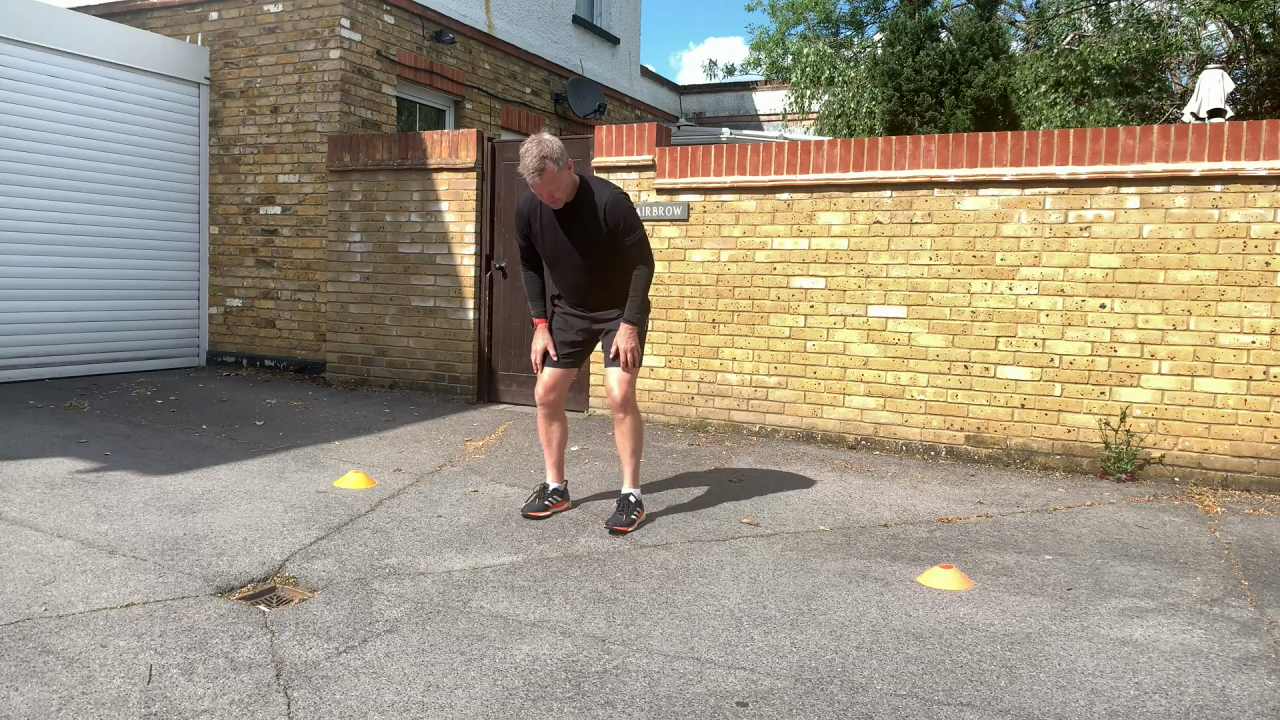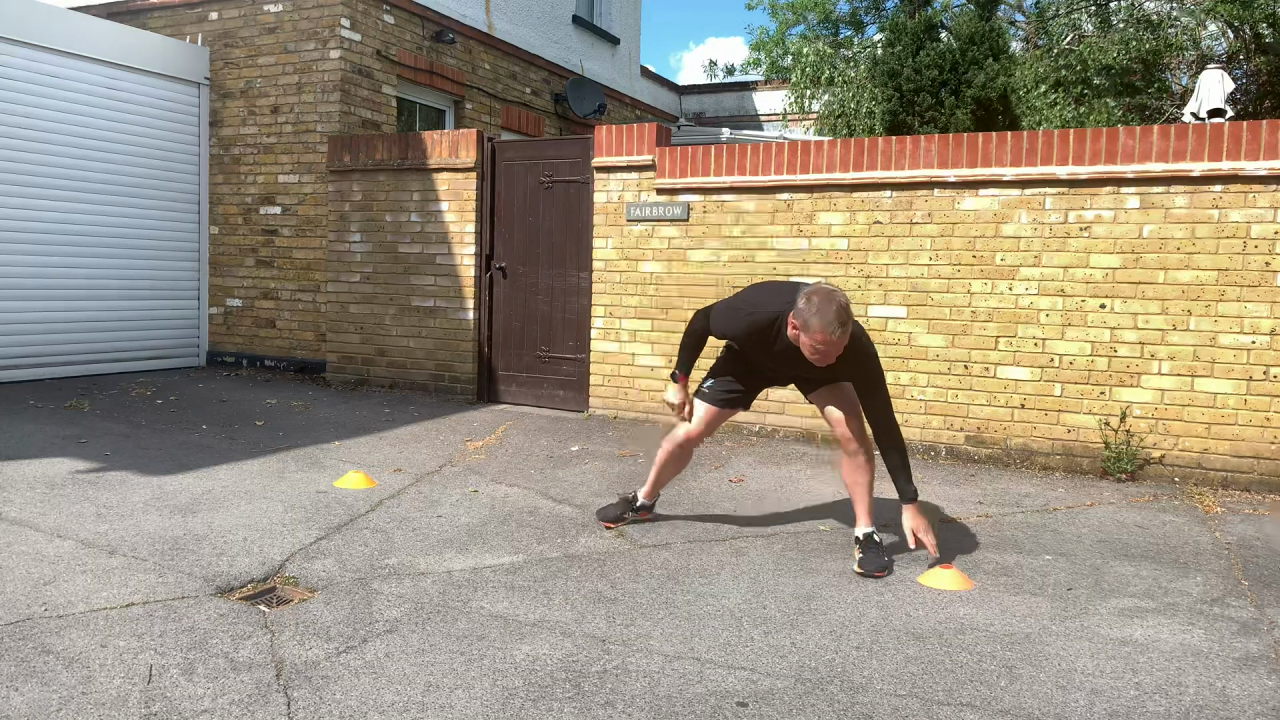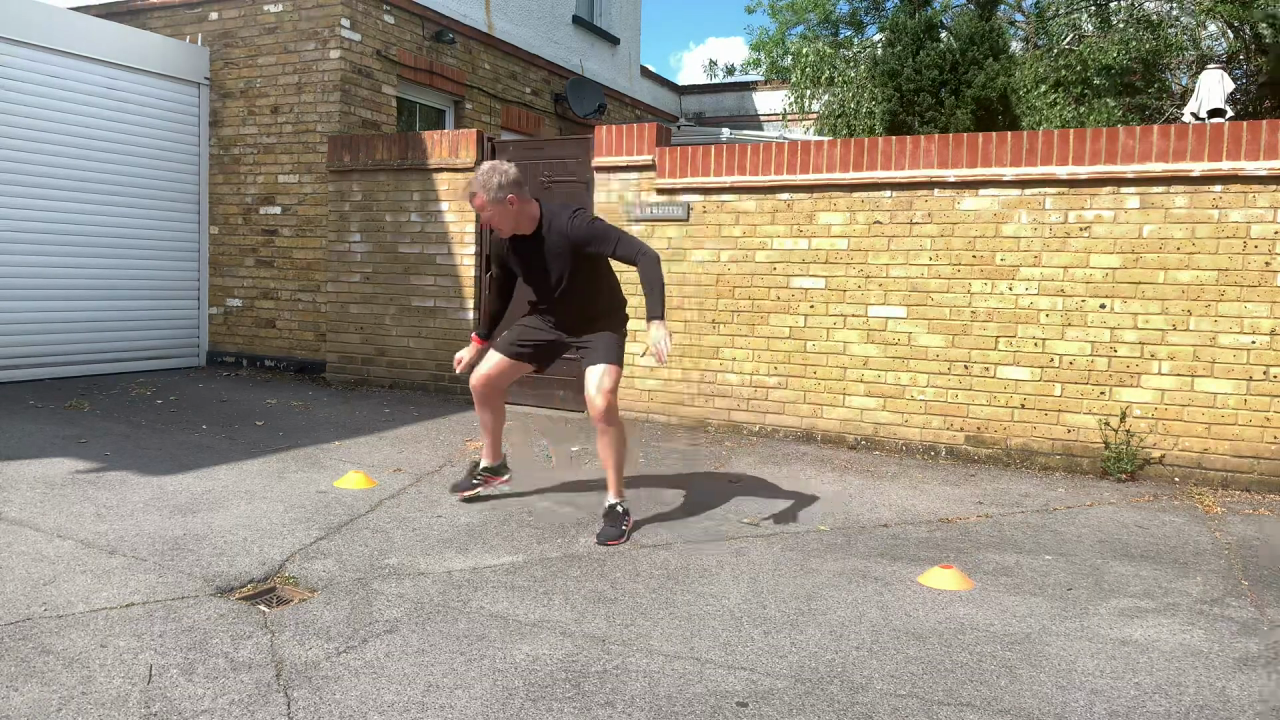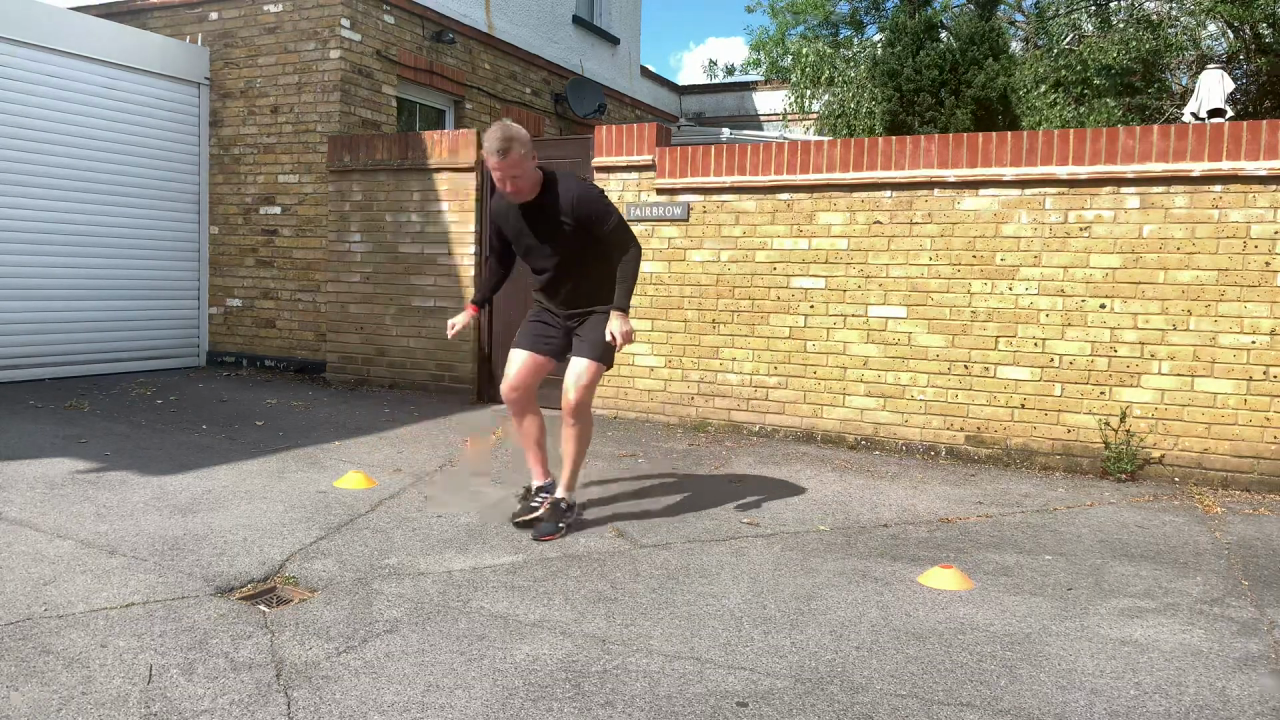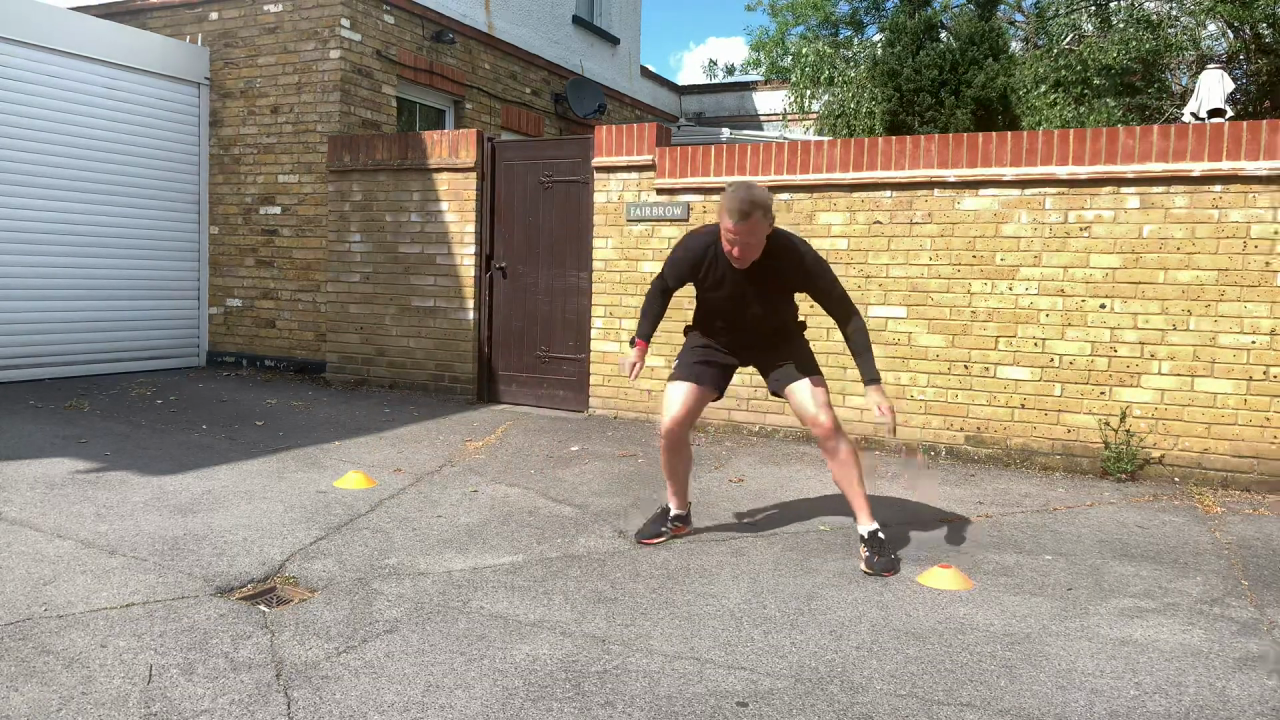
dt=1s
person 1, frame 1
left shoulder: (609, 202)
right shoulder: (527, 210)
left elbow: (643, 263)
right elbow: (531, 267)
left wrist: (630, 324)
right wrist: (541, 324)
left hip: (620, 311)
right hip: (570, 310)
left knee: (619, 396)
right knee: (547, 395)
left ankle: (631, 496)
right ankle: (555, 488)
person 1, frame 2
left shoulder: (857, 352)
right shoulder: (753, 315)
left elbow: (884, 423)
right elbow: (701, 322)
left wrist: (910, 503)
right wrist: (680, 382)
left hip: (815, 372)
right hip: (749, 360)
left knee: (852, 431)
right knee: (687, 433)
left ankle: (866, 534)
right ankle: (643, 500)
person 1, frame 3
left shoulder: (572, 227)
right shoulder: (504, 240)
left elbow: (644, 257)
right elbow: (502, 289)
left wrist: (655, 321)
right wrist: (478, 341)
left hip: (599, 322)
right hip: (547, 319)
left knee: (601, 404)
right knee: (482, 382)
left ankle: (615, 504)
right ankle: (492, 464)
person 1, frame 4
left shoulder: (579, 196)
right shoulder: (501, 210)
left elbow: (628, 248)
right elbow: (500, 261)
left wrist: (619, 311)
right wrist: (473, 308)
left hip: (598, 309)
right hip: (550, 307)
left knee: (574, 400)
right knee: (513, 390)
left ankle: (564, 497)
right ankle: (542, 486)
person 1, frame 5
left shoulder: (797, 257)
right shoulder: (697, 248)
left elbow: (847, 315)
right elbow: (660, 289)
left wrist: (872, 384)
right wrist: (639, 344)
left hip: (778, 343)
right hip: (713, 341)
left knee: (824, 425)
right knee: (671, 425)
left ankle: (868, 529)
right ankle: (676, 512)
